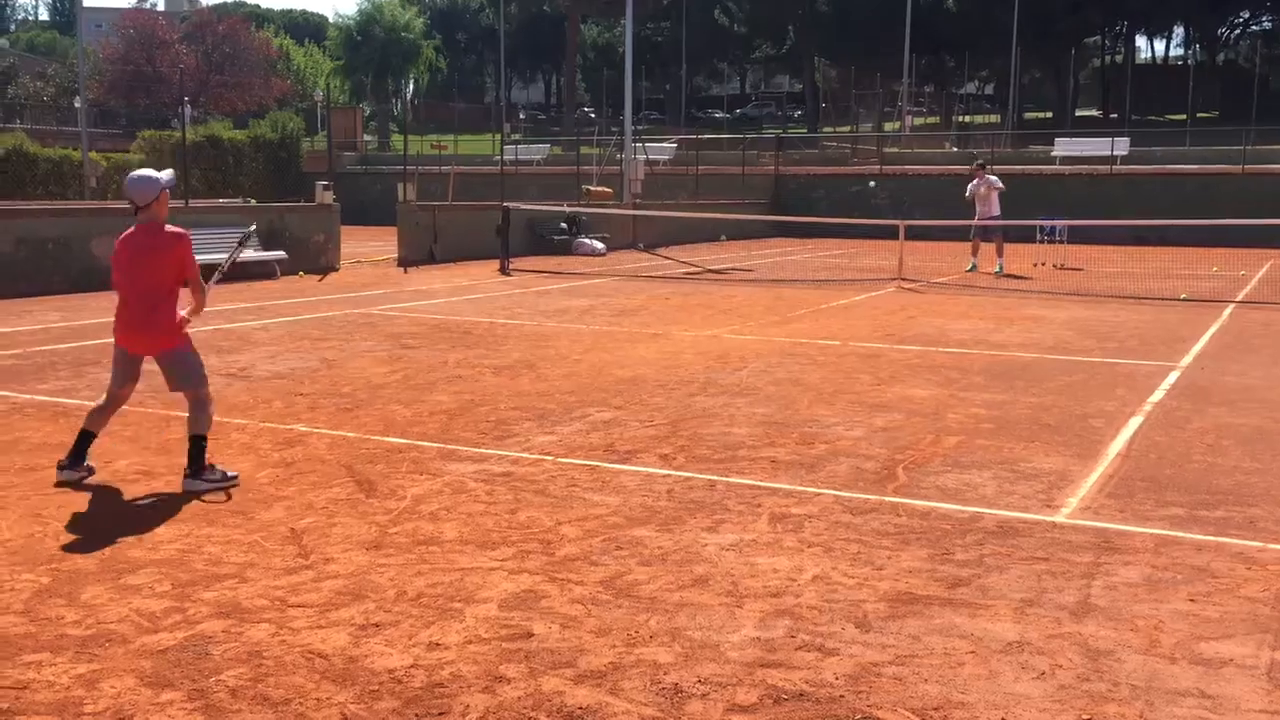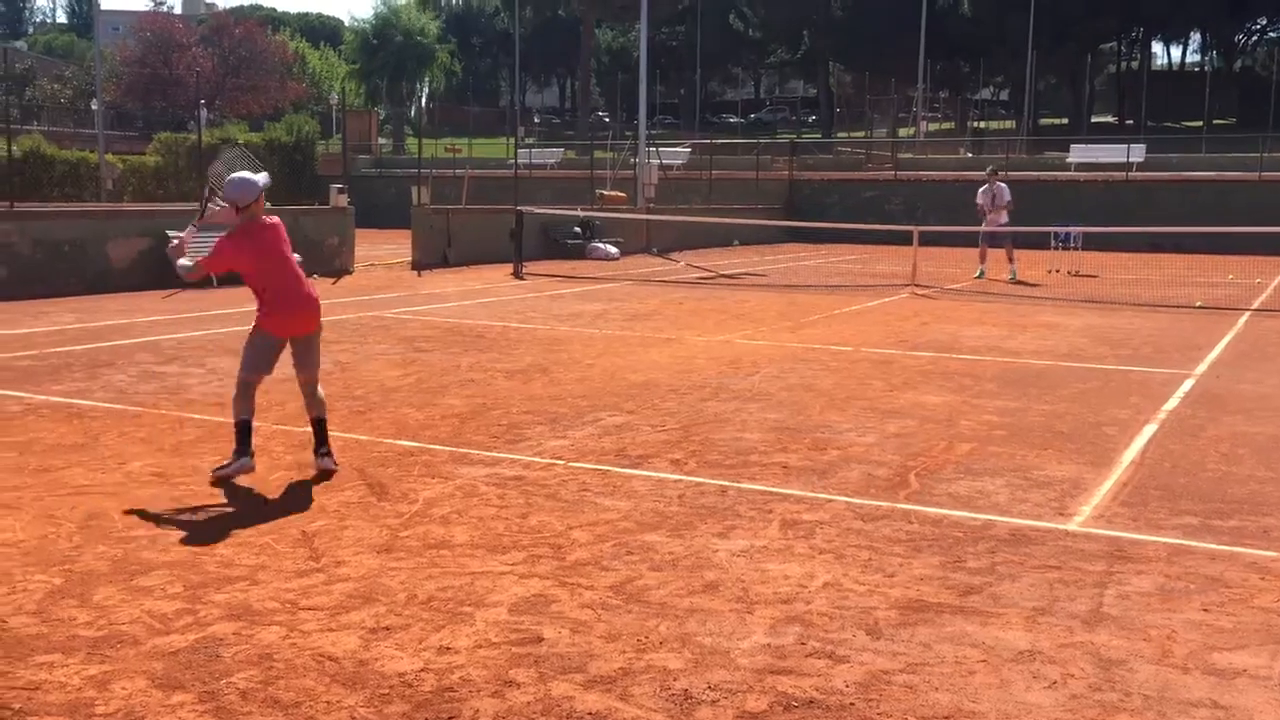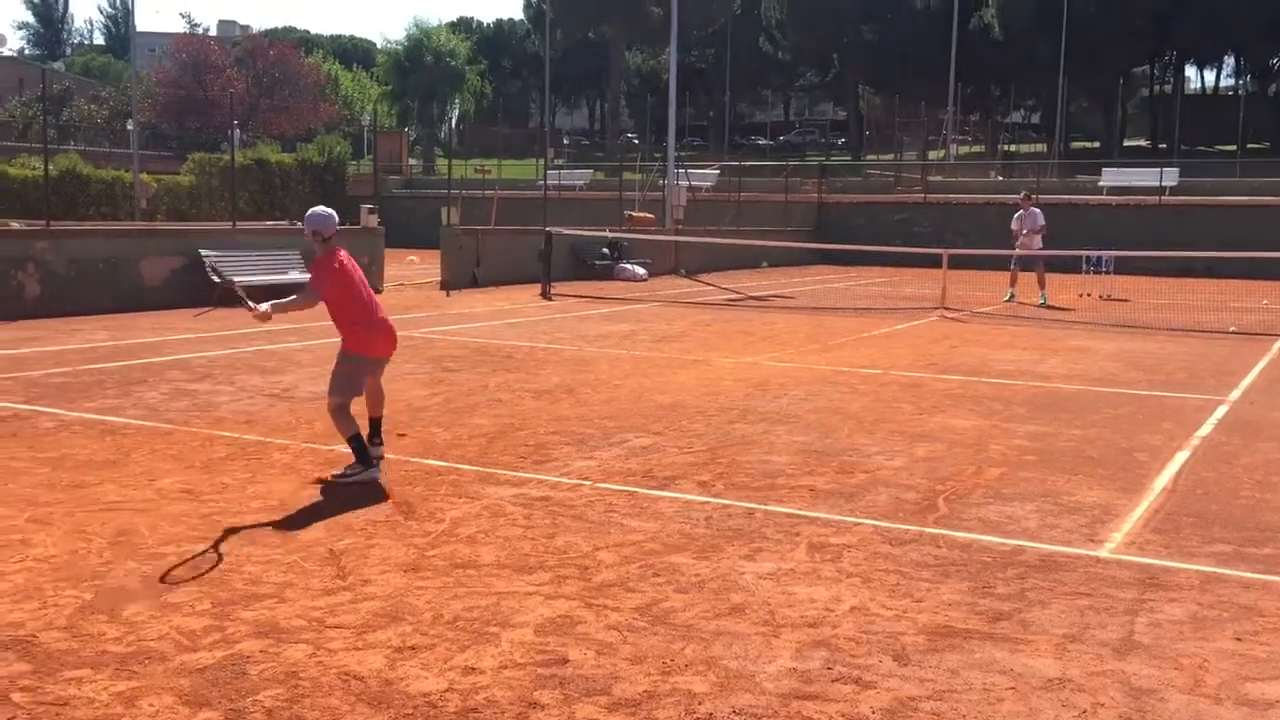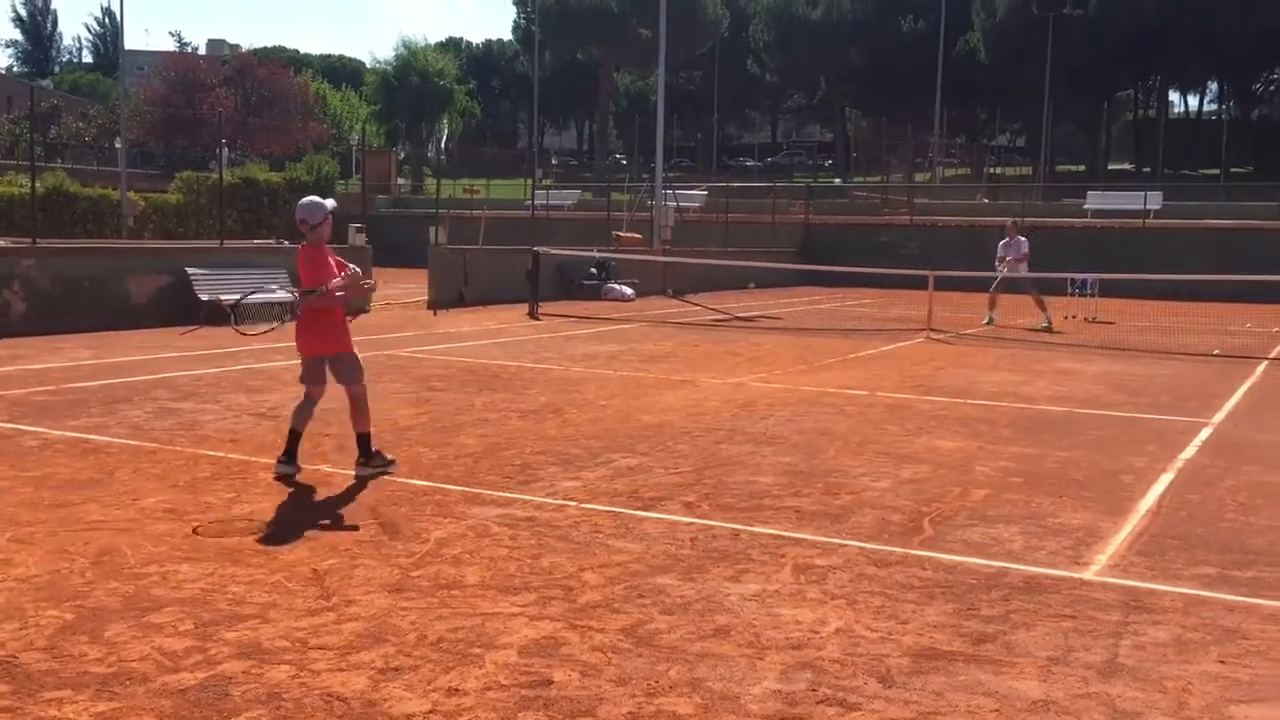
dt=0.5s
person 1, frame 1
left shoulder: (123, 244)
right shoulder: (178, 239)
left elbow: (123, 293)
right elbow: (197, 287)
right wrist: (194, 310)
left hip: (129, 331)
right hip: (166, 332)
left knee: (115, 398)
right knee: (201, 398)
left ankle: (73, 461)
right ankle: (197, 469)
person 1, frame 2
left shoulder: (230, 243)
right shoulder: (275, 226)
left elbow: (192, 273)
left wrist: (177, 256)
right wrist: (231, 219)
left hip: (274, 318)
right hip: (307, 310)
left knee: (246, 385)
right knee: (309, 383)
left ankle: (243, 452)
right ankle: (322, 449)
person 1, frame 3
left shoulder: (327, 265)
right shoulder: (342, 257)
left elbow: (311, 298)
left wrist: (270, 307)
left hip: (359, 341)
right hip: (386, 336)
left knee: (337, 405)
right knee: (373, 383)
left ankle: (365, 463)
right ankle: (375, 442)
person 1, frame 4
left shoulder: (311, 251)
right shoulder: (318, 255)
left elbow: (347, 272)
right elbow: (310, 300)
left wrist: (352, 282)
right wrist: (350, 291)
left hip: (308, 337)
right hip: (333, 337)
left knee: (312, 394)
right knee: (357, 393)
left ankle: (289, 457)
right ankle: (366, 457)
